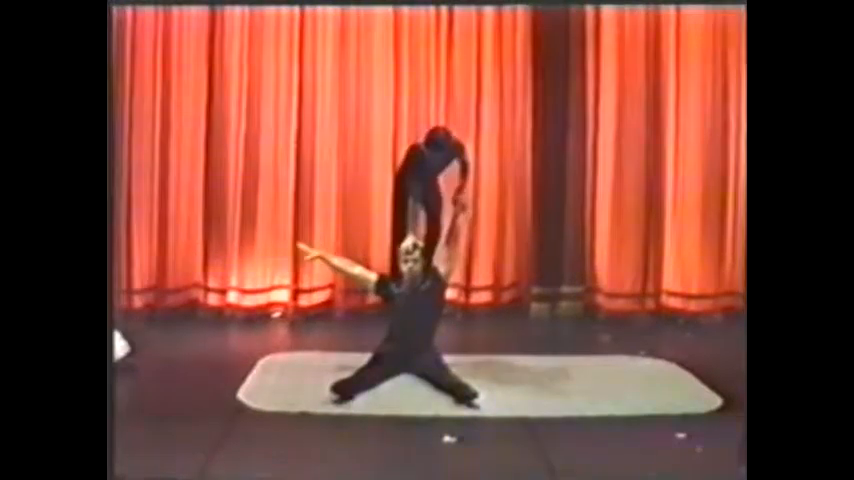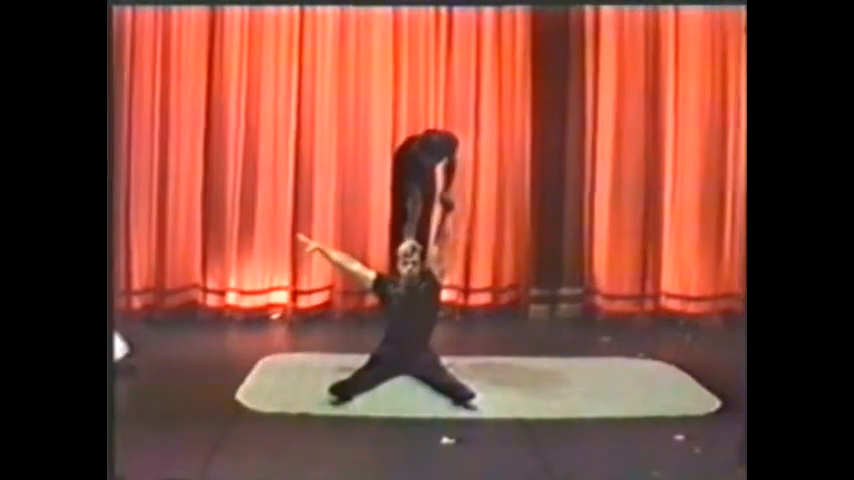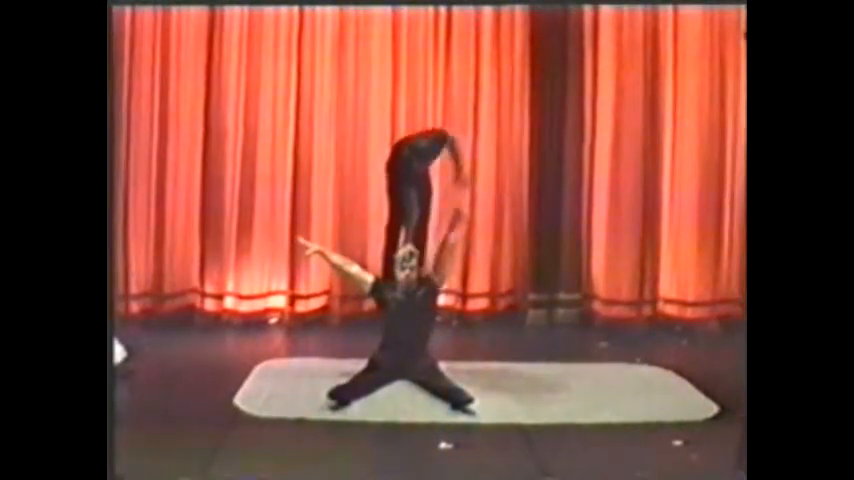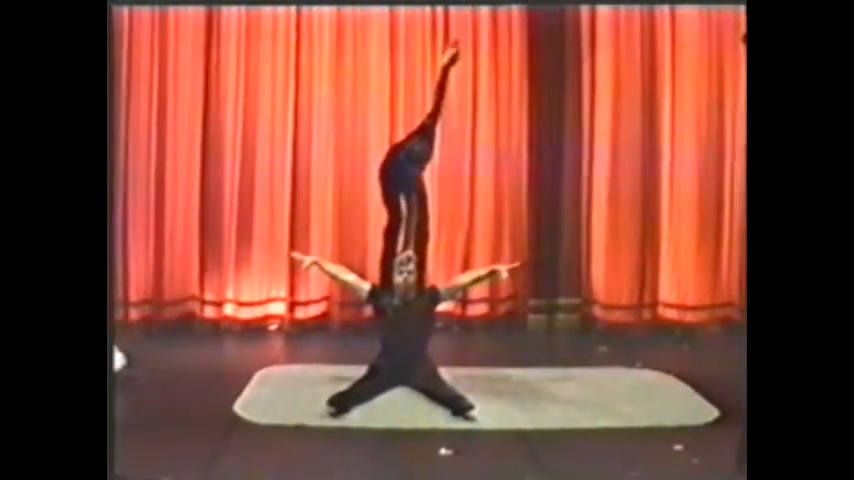
dt=0.7s
person 1, frame 1
left shoulder: (434, 283)
right shoulder: (393, 287)
left elbow: (449, 248)
right elbow: (355, 270)
left wrist: (456, 215)
right wrist: (321, 255)
left hip: (424, 354)
right hip: (392, 352)
left knee: (455, 388)
right knee: (360, 381)
left ankle: (465, 398)
right ankle: (344, 394)
person 1, frame 2
left shoulder: (429, 283)
right shoulder: (388, 286)
left elbow: (439, 246)
right elbow: (353, 267)
left wrist: (445, 213)
right wrist: (321, 248)
left hip: (421, 355)
right hip: (390, 354)
left knee: (458, 392)
right knee: (355, 384)
left ankle: (462, 399)
right ankle: (342, 395)
person 1, frame 3
left shoulder: (428, 290)
right shoulder: (385, 290)
left elbow: (444, 256)
right elbow: (351, 268)
left wrist: (454, 226)
right wrist: (321, 250)
left hip: (420, 363)
right hip: (387, 361)
left knee: (457, 396)
right knee: (350, 391)
left ankle: (461, 405)
right ankle: (340, 400)
person 1, frame 4
left shoulder: (428, 298)
right shoulder: (382, 298)
left elbow: (461, 282)
right elbow: (348, 277)
left wrist: (491, 271)
right wrist: (317, 262)
left hip: (419, 367)
right hip: (386, 367)
left knee: (458, 404)
right knee: (347, 400)
right ankle: (338, 407)
person 2, frame 1
left shoulder: (455, 147)
right shoulder: (415, 155)
left elbow: (464, 165)
right elbow: (413, 198)
left wrist: (460, 190)
left hip: (429, 183)
right hip: (408, 182)
left knee: (434, 227)
right knee: (401, 231)
right ankle: (398, 277)
person 2, frame 2
left shoulder: (449, 143)
right shoulder: (409, 153)
left elbow: (451, 161)
left wrist: (446, 191)
left hip: (423, 172)
right hip: (406, 172)
left knee: (425, 217)
person 2, frame 3
left shoulder: (437, 140)
right shoulder: (400, 161)
left elbow: (451, 141)
right elbow: (408, 211)
left wrist: (459, 170)
left hip: (416, 173)
right hip: (403, 175)
left knee: (422, 217)
right knee: (398, 217)
right ankle: (389, 276)
person 2, frame 4
left shoulder: (424, 138)
right shoulder: (405, 161)
left elbow: (436, 105)
left wrist: (445, 68)
left hip: (406, 177)
right hip: (397, 178)
left knee: (415, 221)
right knee: (397, 220)
right ankle: (387, 281)
